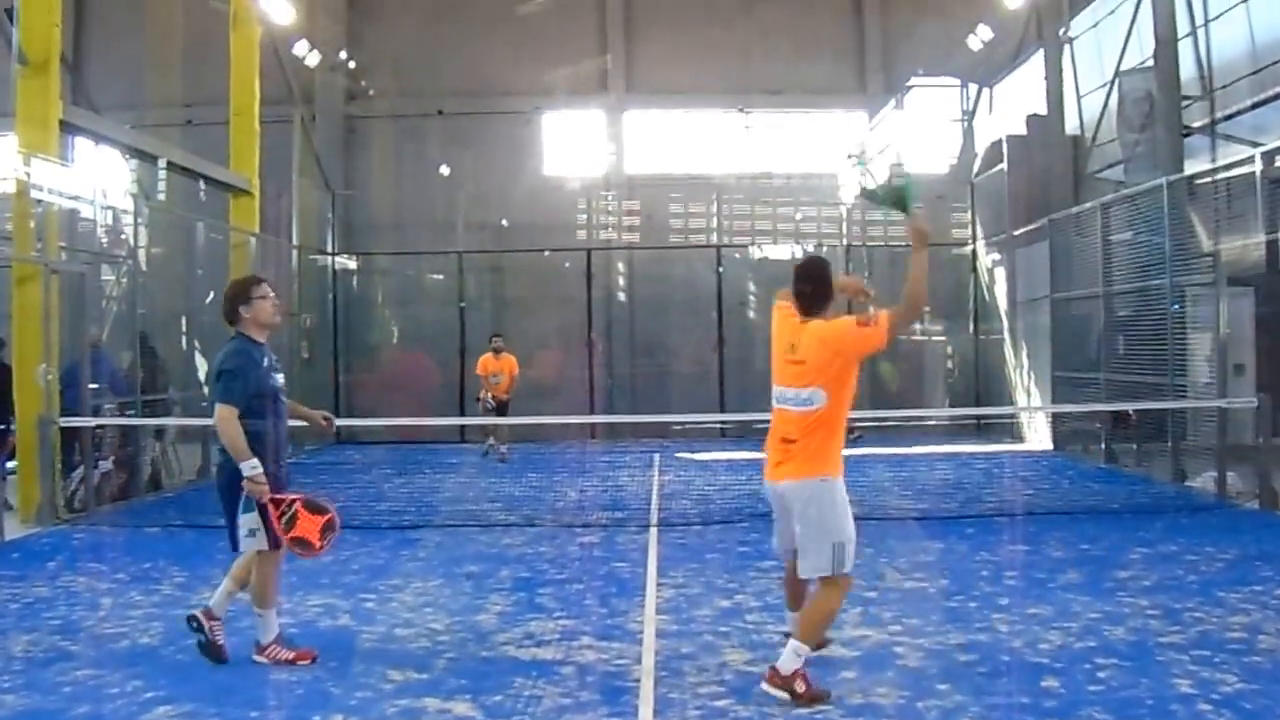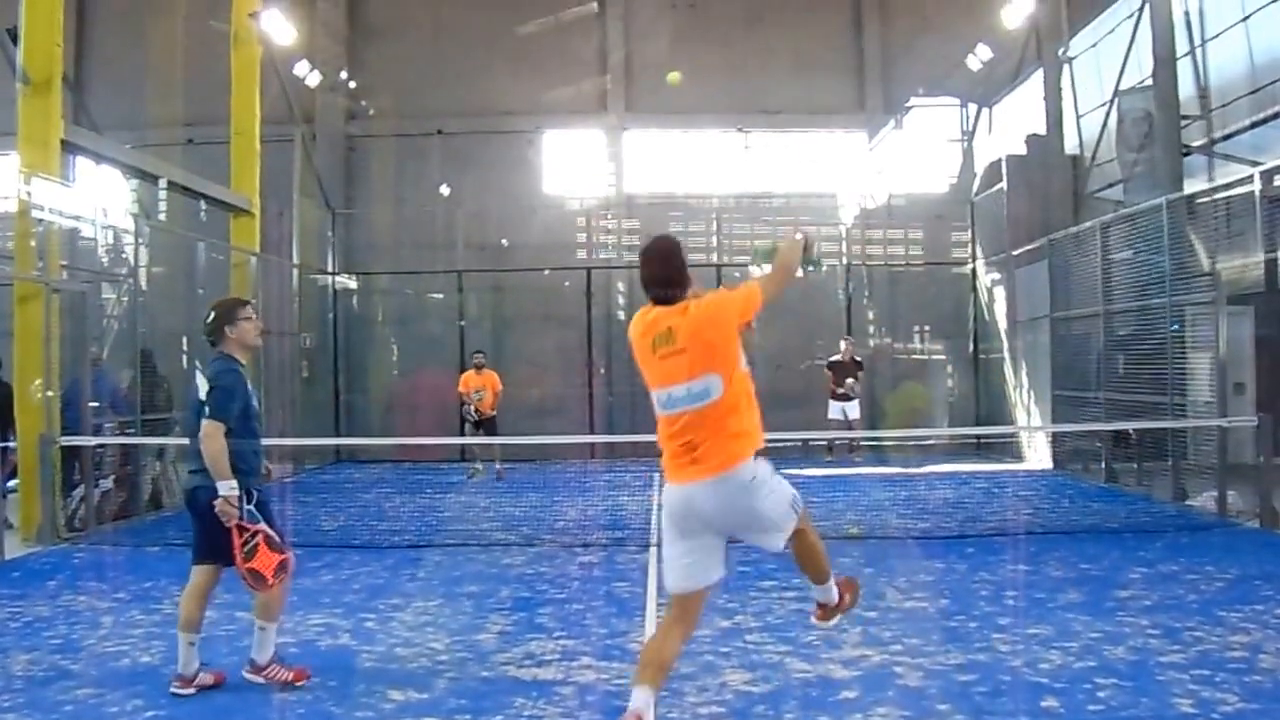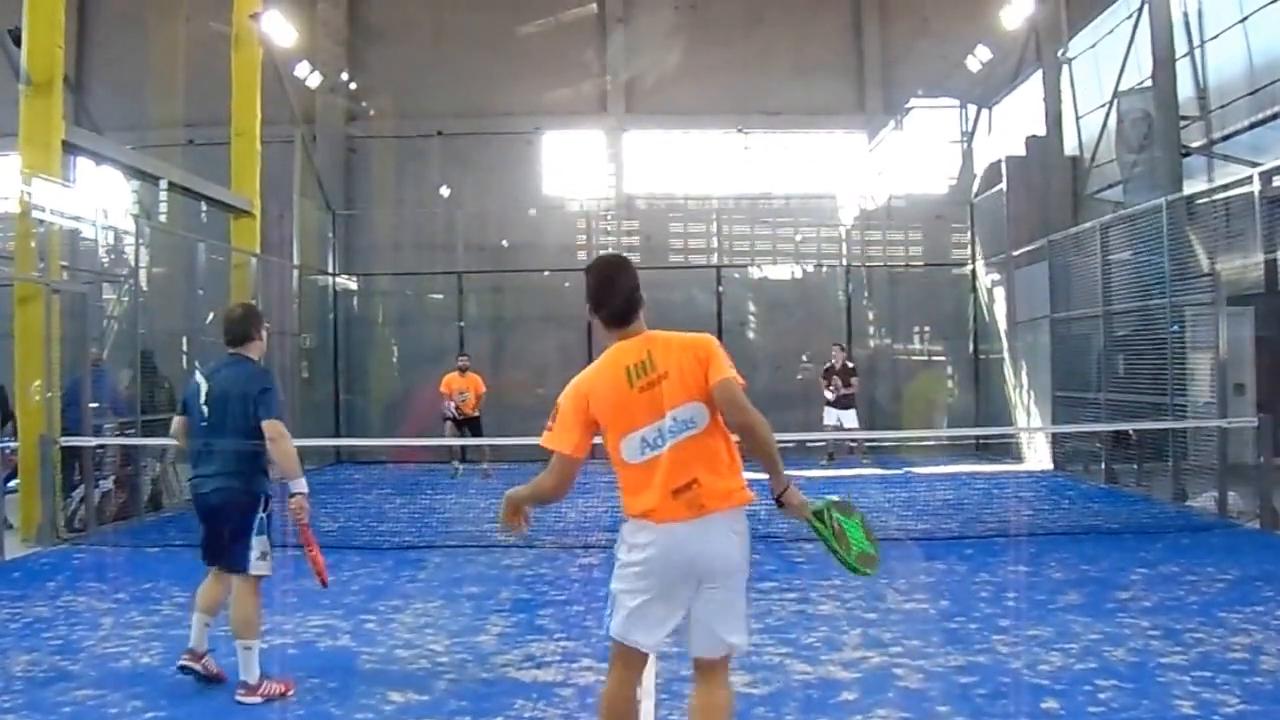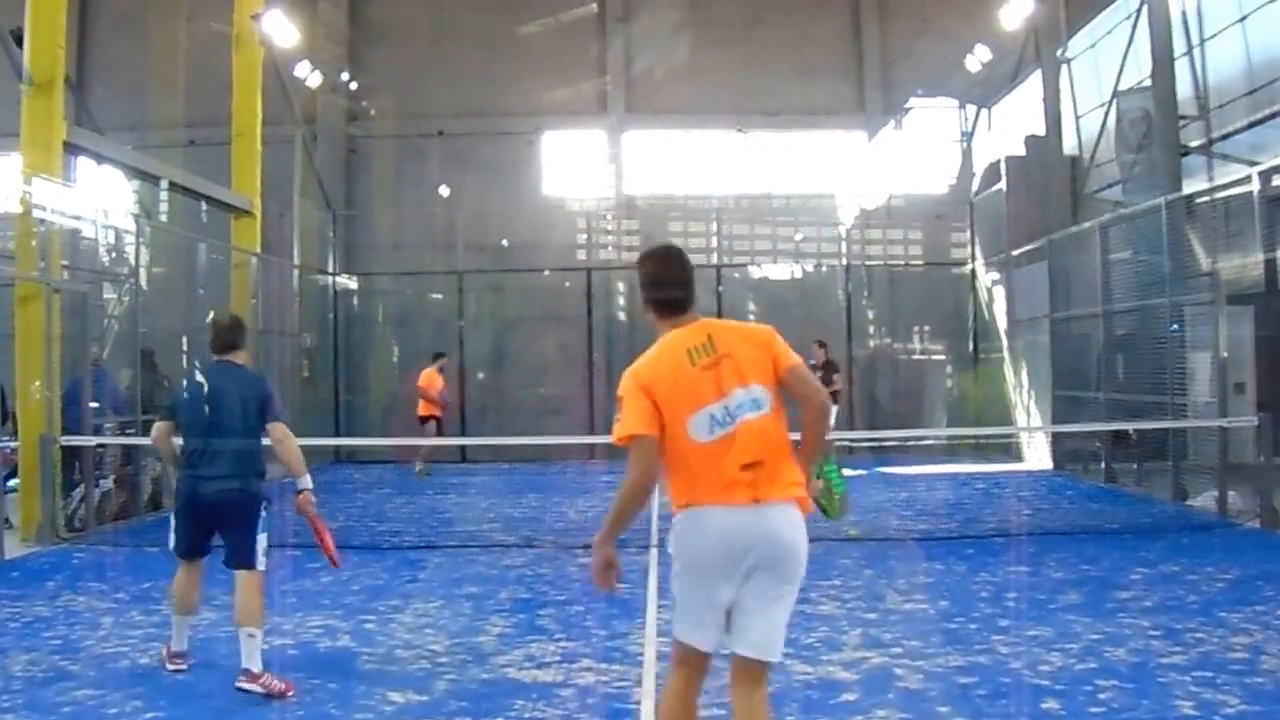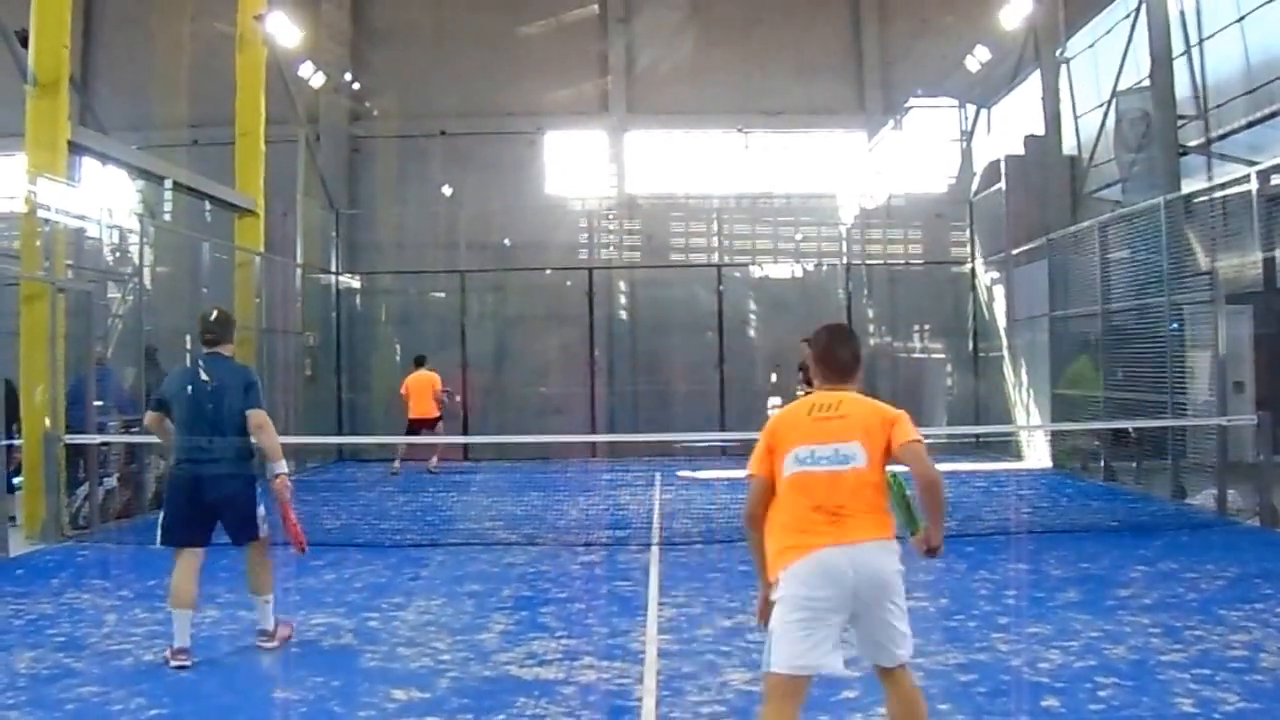
dt=0.4s
person 1, frame 1
left shoulder: (782, 321)
right shoulder: (843, 334)
left elbow: (791, 292)
right elbow: (909, 312)
left wrist: (839, 284)
right wrist: (919, 243)
left hip: (777, 475)
right hip: (815, 478)
left knee: (801, 557)
right knee: (835, 581)
left ankle: (801, 633)
right ankle: (785, 670)
person 1, frame 2
left shoulder: (639, 330)
right shoulder: (714, 314)
right elbow: (781, 275)
right wrist: (796, 242)
left hip: (682, 492)
right hip: (733, 477)
left knee: (679, 614)
right knee: (797, 518)
right ankle: (829, 598)
person 1, frame 3
left shoulder: (584, 388)
right shoulder: (700, 348)
left elbow: (556, 486)
right elbow: (743, 418)
left wrist: (515, 498)
right wrist: (783, 487)
left hip: (652, 538)
right hip: (720, 524)
left knee: (625, 664)
right knee: (711, 674)
person 1, frame 4
left shoulder: (642, 375)
right shoulder: (758, 336)
left elbow: (643, 477)
right elbow: (817, 402)
left wrist: (604, 542)
right wrist: (803, 468)
left hip: (706, 525)
right hip: (781, 521)
left knee: (688, 663)
right knee: (750, 680)
person 1, frame 5
left shoulder: (779, 421)
right shoulder: (887, 416)
left elbow: (755, 510)
right elbow: (928, 477)
left wrist: (766, 584)
right wrist: (933, 534)
left hip: (806, 566)
right hip: (872, 556)
right knee: (894, 672)
person 2, frame 1
left shoulder: (260, 352)
right shoulder: (239, 357)
right elbow: (224, 419)
left wrist: (308, 414)
right wrist: (252, 471)
left hip: (269, 467)
right hip: (248, 472)
left knee: (268, 549)
right knee: (267, 552)
left ankle: (212, 612)
right ankle: (267, 643)
person 2, frame 2
left shoulder: (222, 372)
right shoulder: (228, 375)
right elbow: (210, 436)
left wrist: (252, 459)
right wrist: (228, 490)
left hip: (205, 490)
right hip: (232, 492)
left knee: (203, 576)
left ankle: (186, 672)
right ankle: (262, 661)
person 2, frame 3
left shoulder: (203, 377)
right shoulder: (258, 377)
left elbow: (179, 430)
right elbow: (275, 435)
right wrist: (298, 488)
left hip: (205, 488)
right hip: (243, 491)
left knee: (221, 571)
right knee: (246, 582)
left ankle: (196, 650)
right ankle: (250, 682)
person 2, frame 4
left shoulder: (189, 384)
right shoulder: (255, 384)
left elbow: (158, 435)
right elbow: (280, 437)
left wrist: (181, 465)
right wrist: (304, 484)
left hip: (193, 489)
right hip: (242, 491)
left knee: (189, 565)
right knee: (248, 577)
left ankle: (177, 651)
right ankle: (252, 670)
person 2, frame 5
left shoulder: (177, 378)
right shoulder: (243, 376)
left elbow: (152, 422)
right elbow: (259, 424)
right wrist: (279, 470)
left hip: (187, 478)
right hip: (234, 477)
left knee: (187, 559)
right knee: (257, 548)
left ankle: (180, 647)
right ankle: (267, 629)
